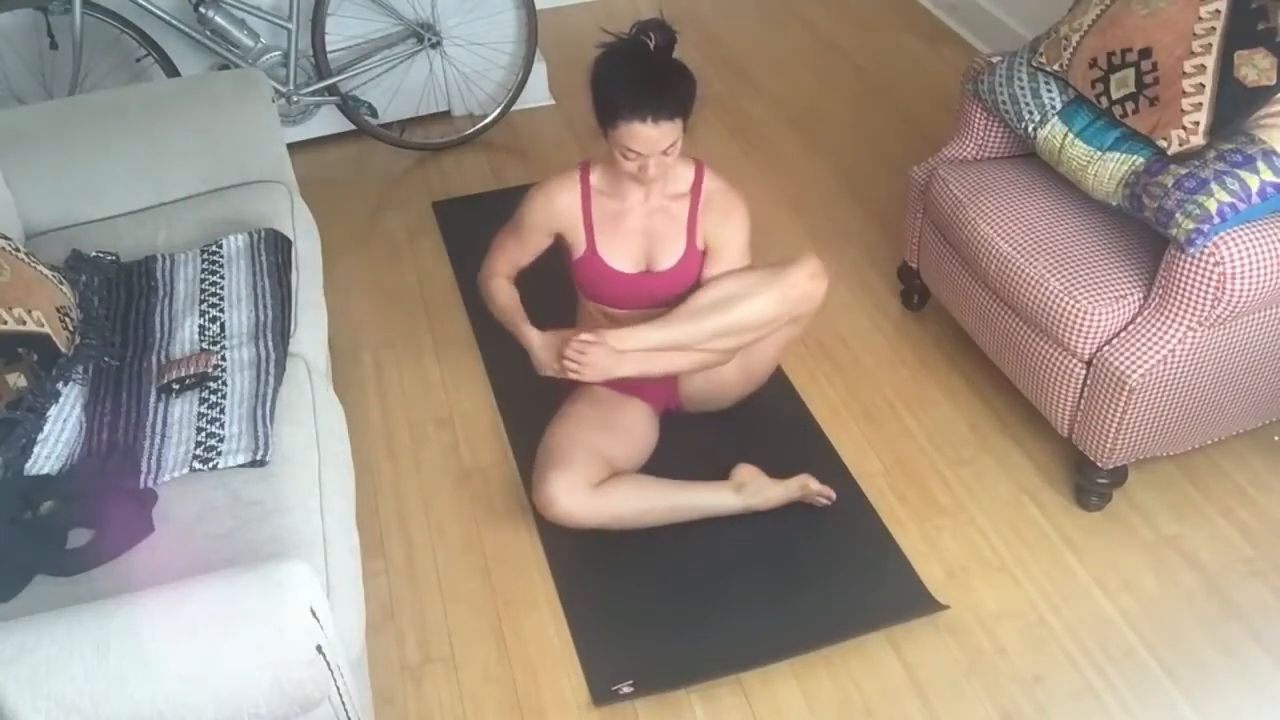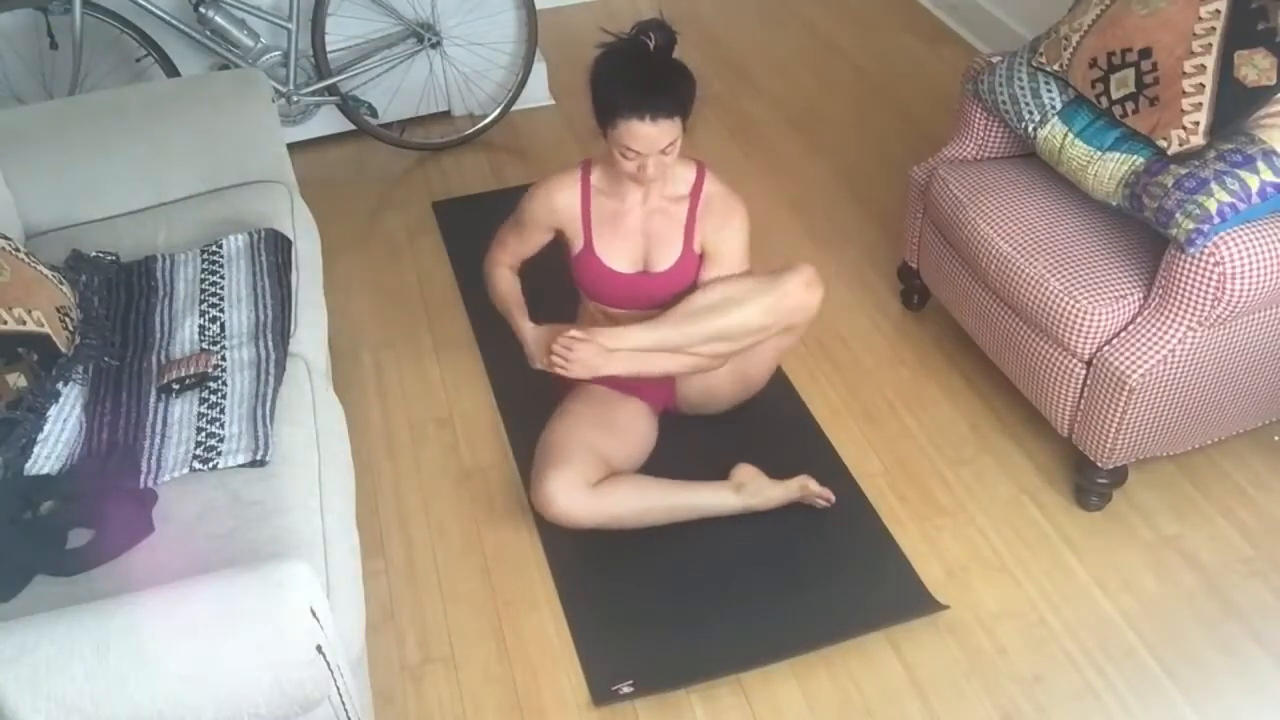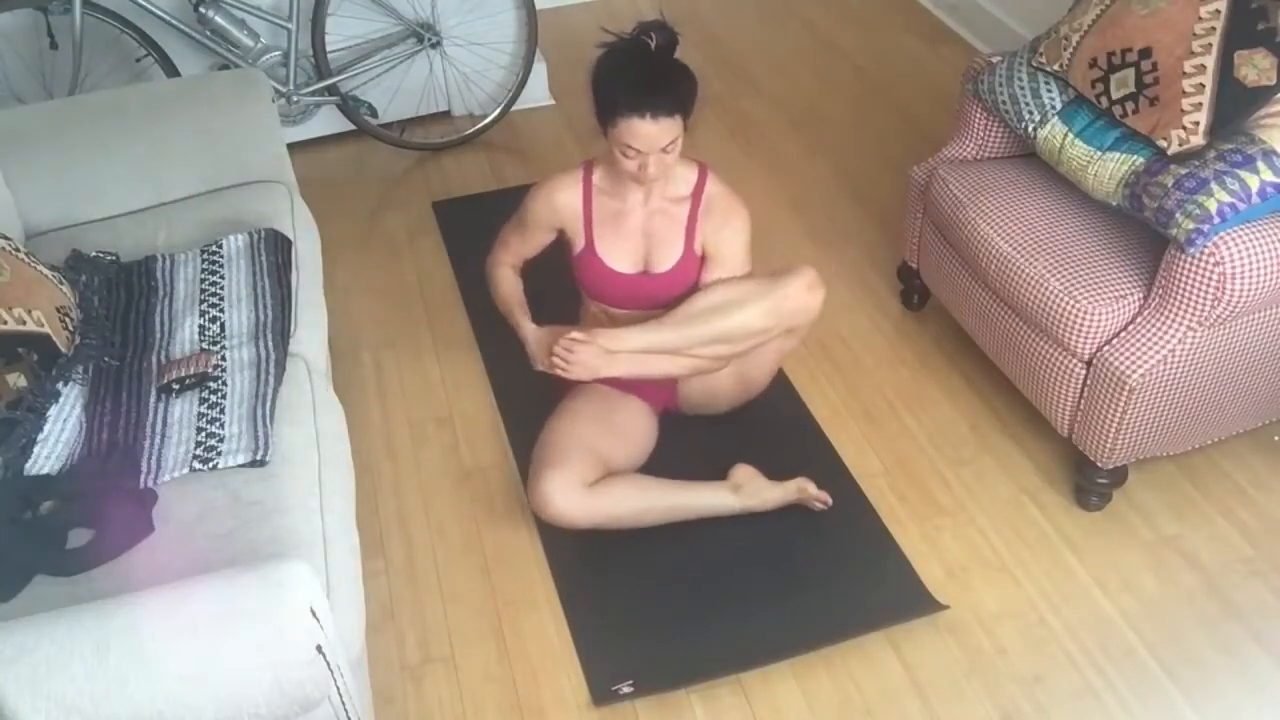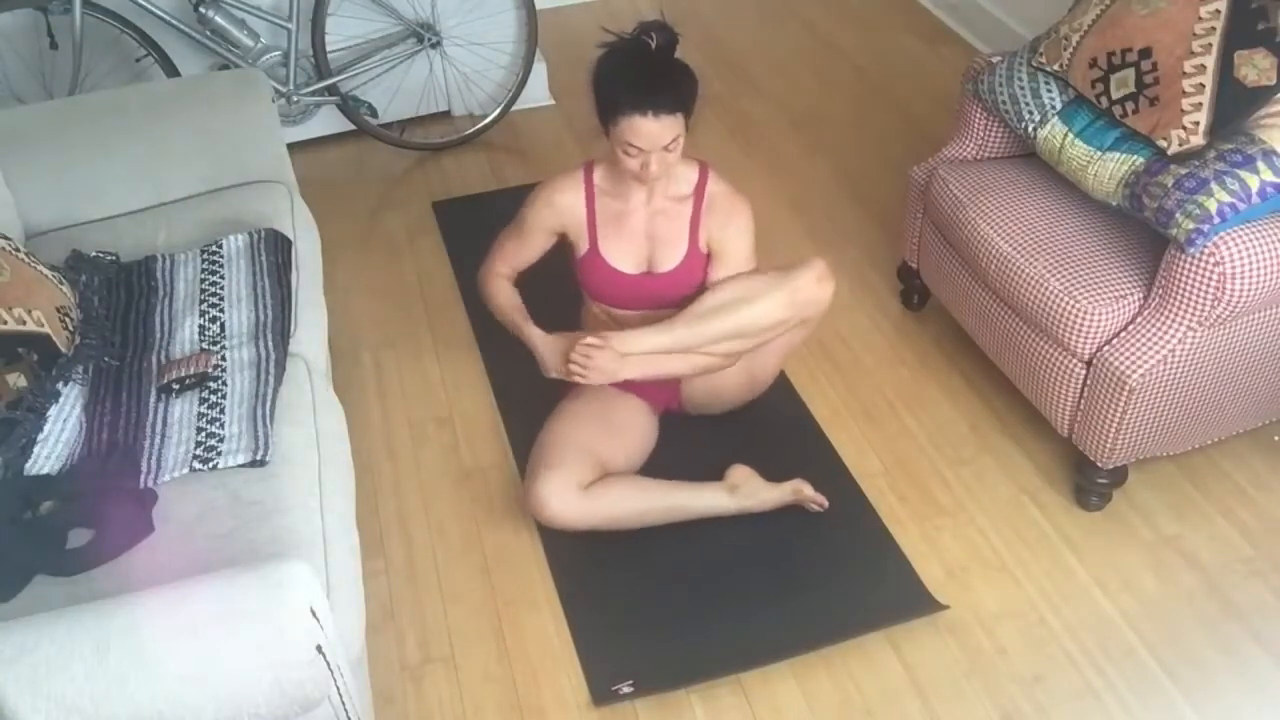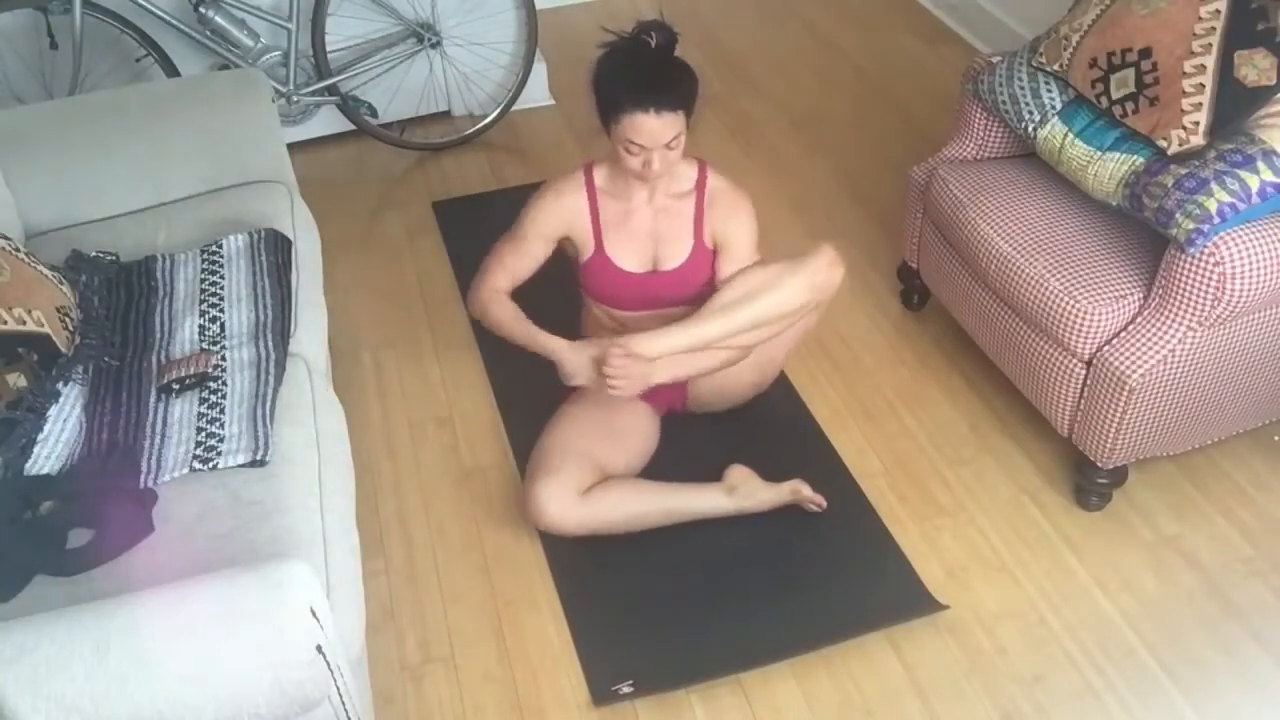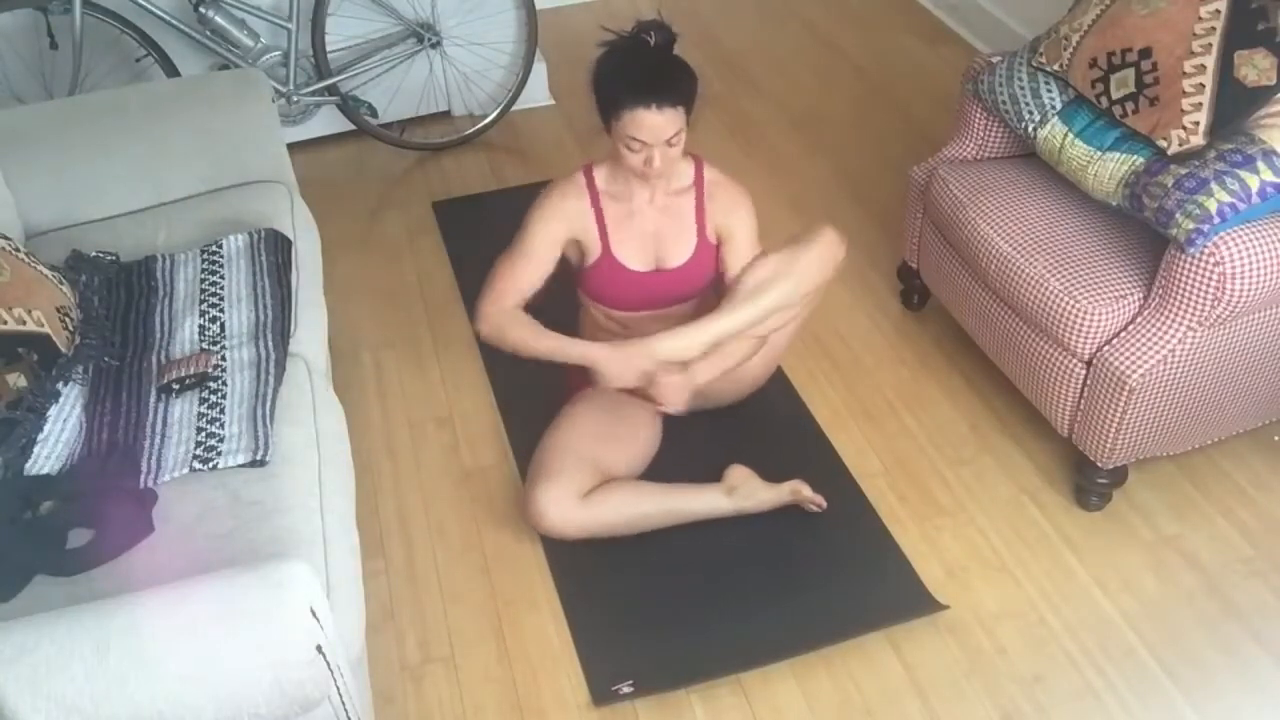
dt=0.1s
person 1, frame 1
left shoulder: (720, 206)
right shoulder: (561, 199)
left elbow: (722, 337)
right elbow: (495, 274)
left wrist: (618, 353)
right wrist: (532, 339)
left hip: (698, 373)
right hip: (615, 386)
left knee: (806, 280)
right knee: (559, 497)
left ankle: (604, 354)
right ankle: (740, 493)
person 1, frame 2
left shoulder: (720, 210)
right shoulder: (561, 197)
left elbow: (717, 347)
right elbow: (499, 263)
left wrist: (606, 350)
right wrist: (527, 331)
left hip: (699, 376)
right hip: (614, 387)
left knee: (802, 289)
right knee: (557, 496)
left ankle: (604, 340)
right ankle: (740, 495)
person 1, frame 3
left shoulder: (721, 211)
right shoulder: (563, 197)
left elbow: (719, 347)
right elbow: (502, 263)
left wrist: (608, 353)
right wrist: (528, 331)
left hip: (700, 377)
right hip: (615, 387)
left knee: (803, 291)
right knee: (554, 496)
left ankle: (607, 341)
right ankle: (737, 494)
person 1, frame 4
left shoulder: (723, 207)
right shoulder: (565, 198)
left elbow: (730, 331)
right elbow: (495, 275)
left wrist: (621, 351)
right wrist: (538, 340)
left hip: (701, 372)
right hip: (615, 383)
left knee: (813, 281)
right knee: (550, 499)
left ankle: (628, 349)
right ankle: (735, 495)
person 1, frame 5
left shoulder: (725, 204)
right shoulder: (566, 201)
left elbow: (739, 333)
right elbow: (485, 293)
left wrist: (651, 364)
right wrist: (558, 350)
left hip: (707, 371)
right hip: (616, 385)
left knee: (824, 267)
right knee: (549, 505)
left ankle: (649, 349)
right ankle: (733, 495)
person 1, frame 6
left shoulder: (722, 197)
right shoulder: (568, 204)
left elbow: (760, 297)
right elbow: (492, 317)
left wrist: (688, 375)
right wrist: (596, 355)
left hip: (704, 369)
right hip: (619, 380)
left knee: (826, 246)
right knee: (550, 509)
left ankle: (674, 349)
right ankle: (736, 495)
